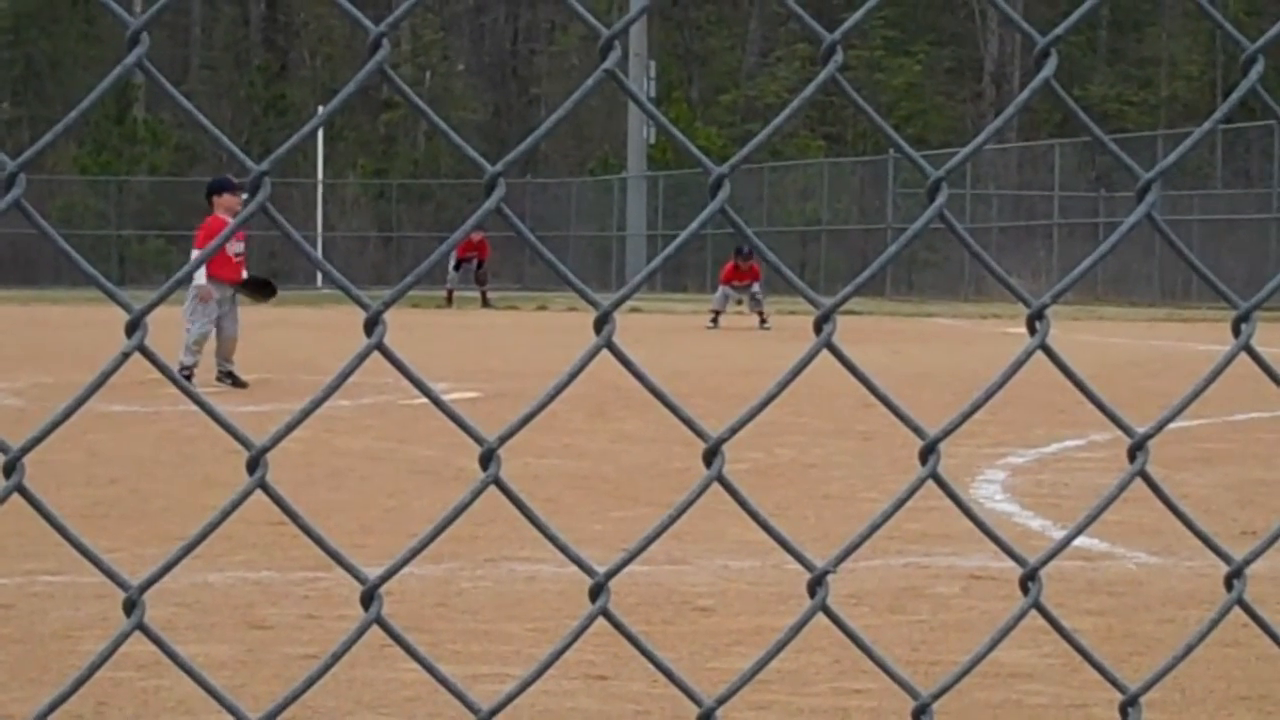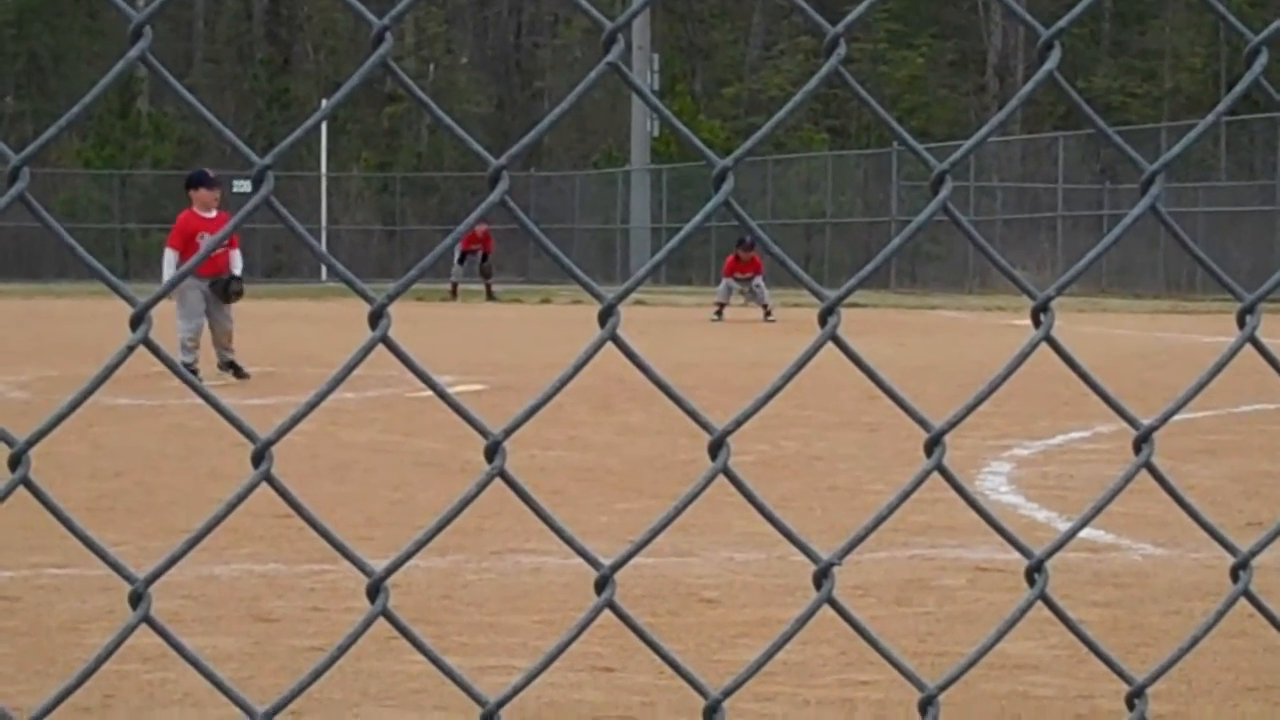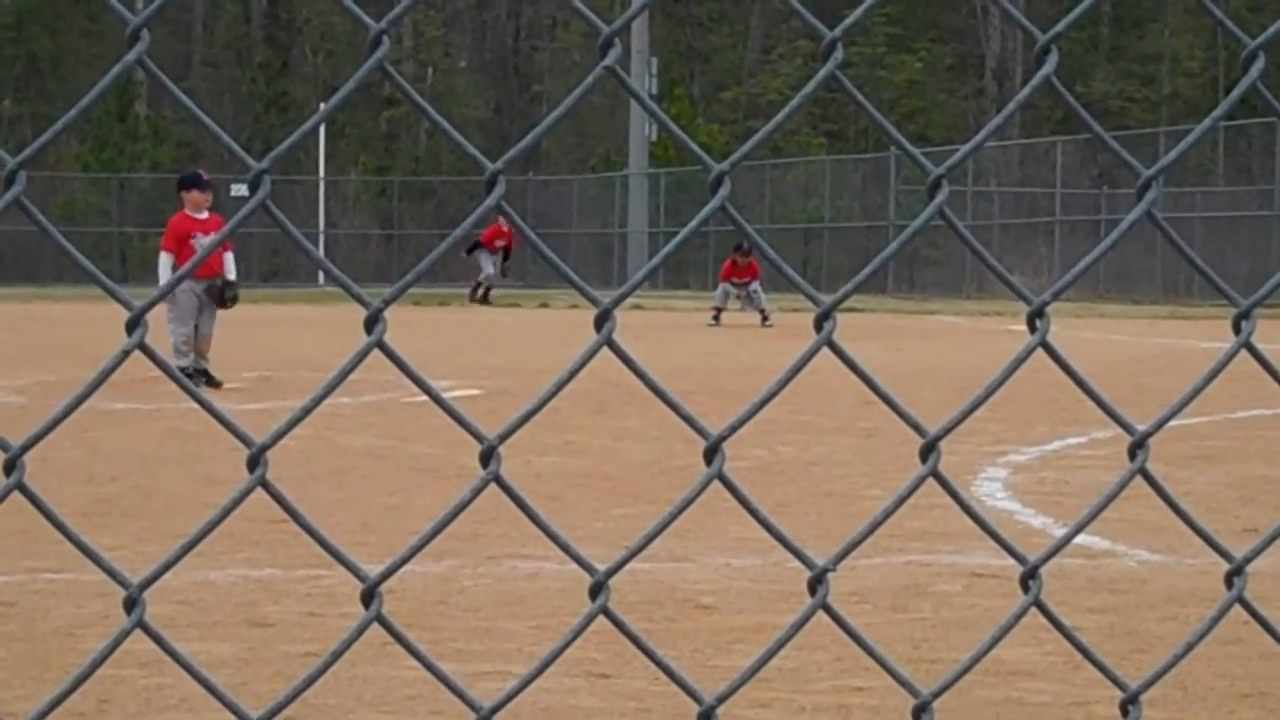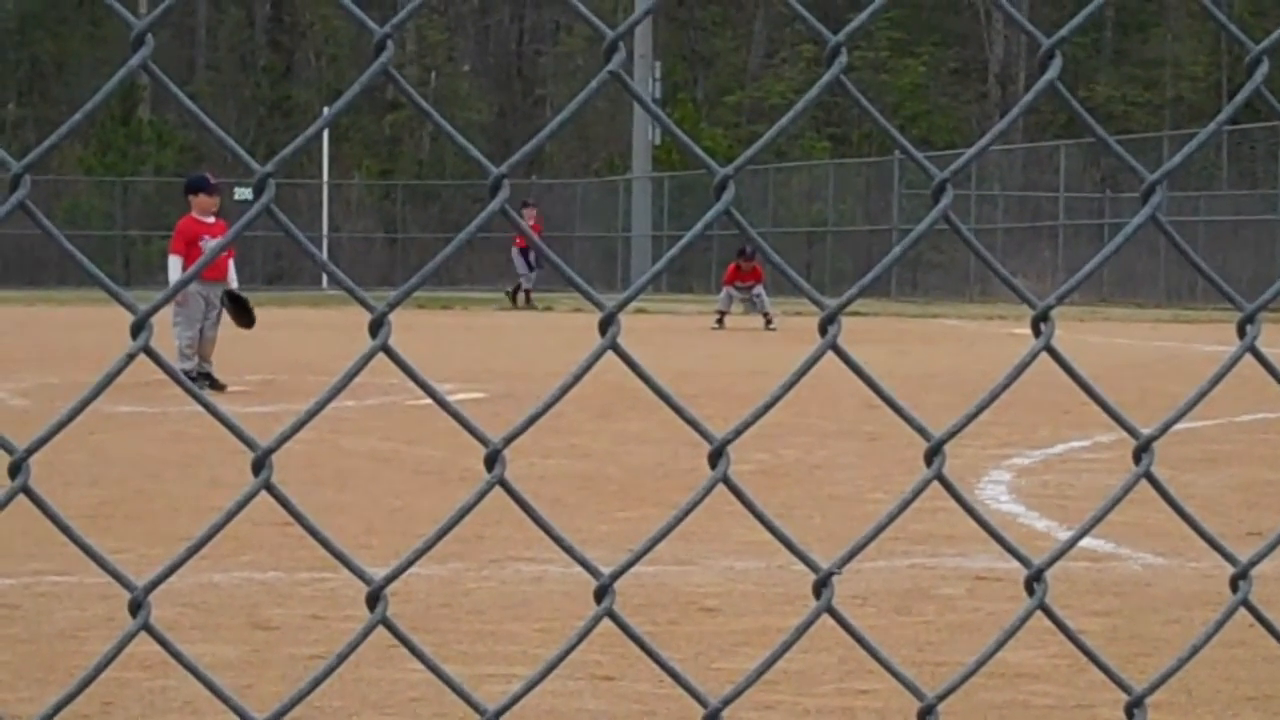
dt=0.4s
person 1, frame 1
left shoulder: (237, 228)
right shoulder: (211, 225)
right elbow: (198, 254)
left wrist: (245, 279)
right wrist: (200, 283)
left hip: (230, 289)
right hip: (210, 287)
left knee: (230, 332)
right knee: (200, 329)
left ankle: (225, 371)
right ankle: (185, 370)
person 1, frame 2
left shoulder: (225, 219)
right shoulder: (185, 221)
left elbow: (234, 248)
right elbow: (171, 252)
left wrist: (236, 274)
right wrist: (168, 281)
left hip: (219, 280)
right hip: (192, 281)
left knee: (224, 323)
right knee: (192, 324)
left ankle: (227, 360)
right ankle: (189, 365)
person 1, frame 3
left shoulder: (217, 221)
right shoulder: (177, 223)
left elbow: (226, 251)
right elbow: (166, 255)
left wrist: (230, 277)
right wrist: (165, 284)
left hip: (212, 284)
right hip: (186, 284)
left knee: (206, 329)
right knee: (184, 328)
left ankle: (201, 368)
right ankle: (183, 369)
person 1, frame 4
left shoulder: (222, 226)
right shoulder: (185, 226)
left elbow: (229, 258)
right elbow: (175, 257)
left wrist: (233, 286)
right wrist: (176, 286)
left hip: (217, 287)
right hip: (194, 286)
left knee: (210, 332)
right knee: (189, 330)
left ankle: (204, 371)
right ankle: (187, 372)
